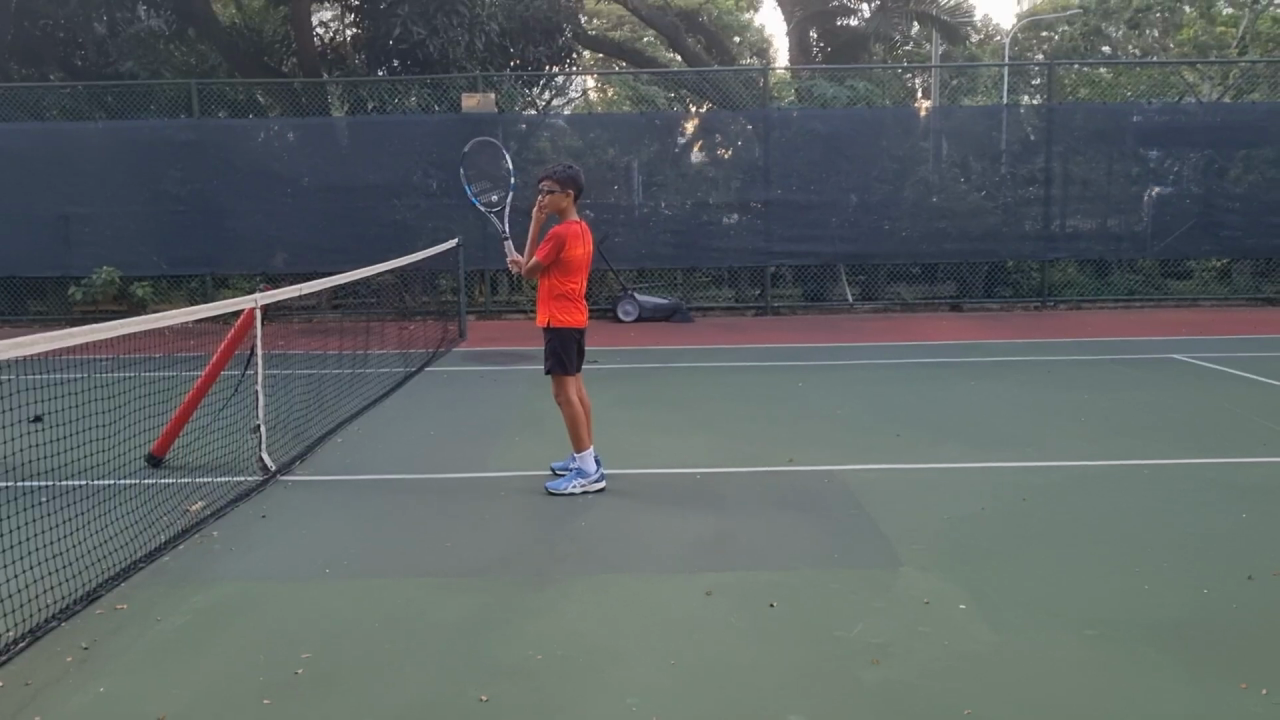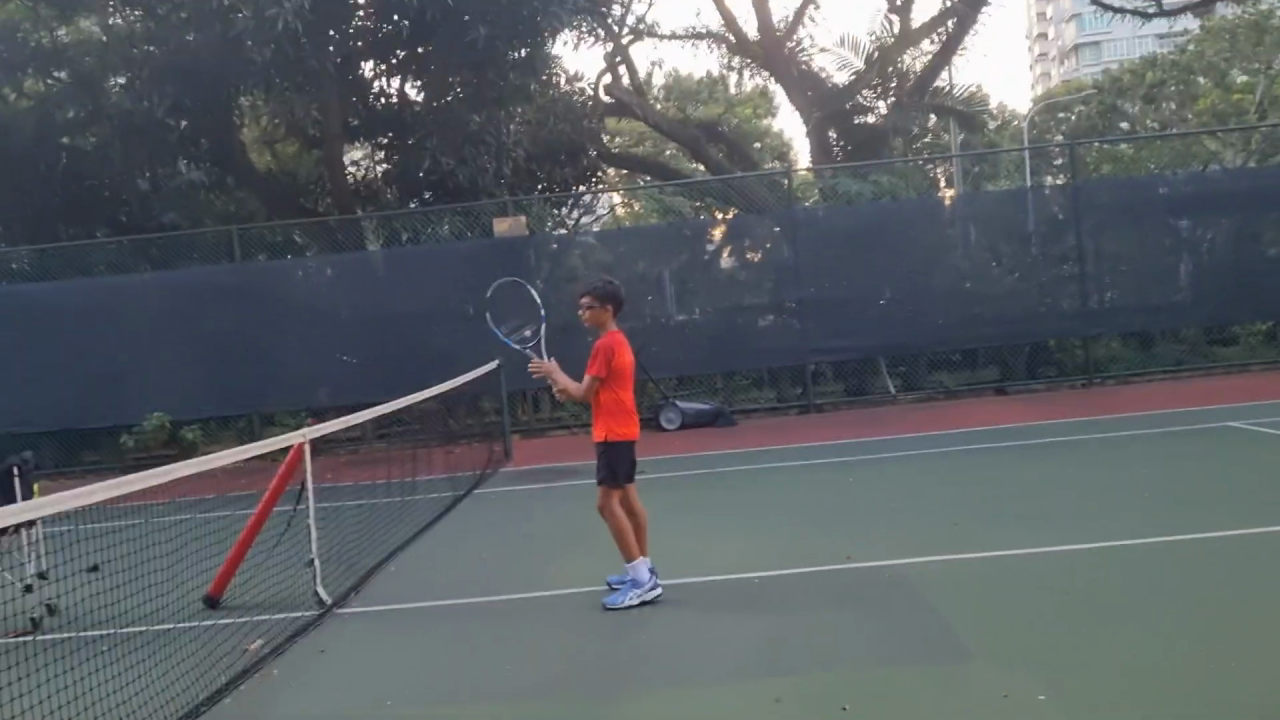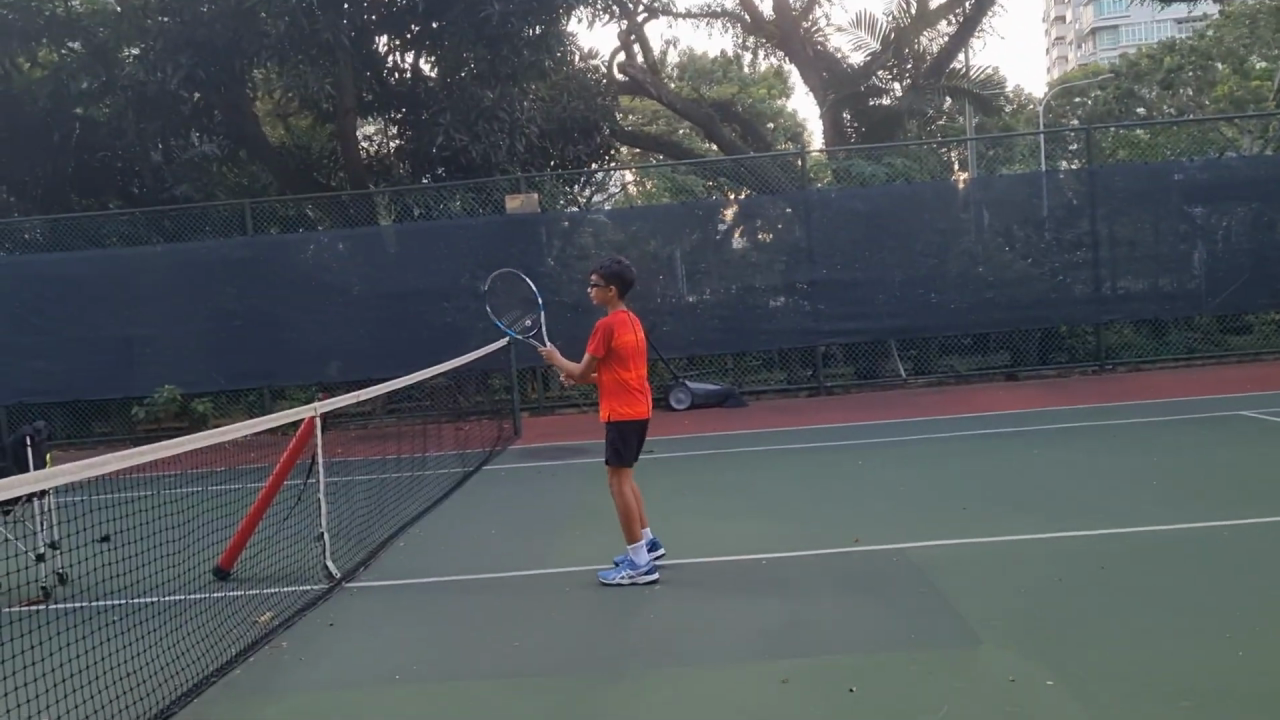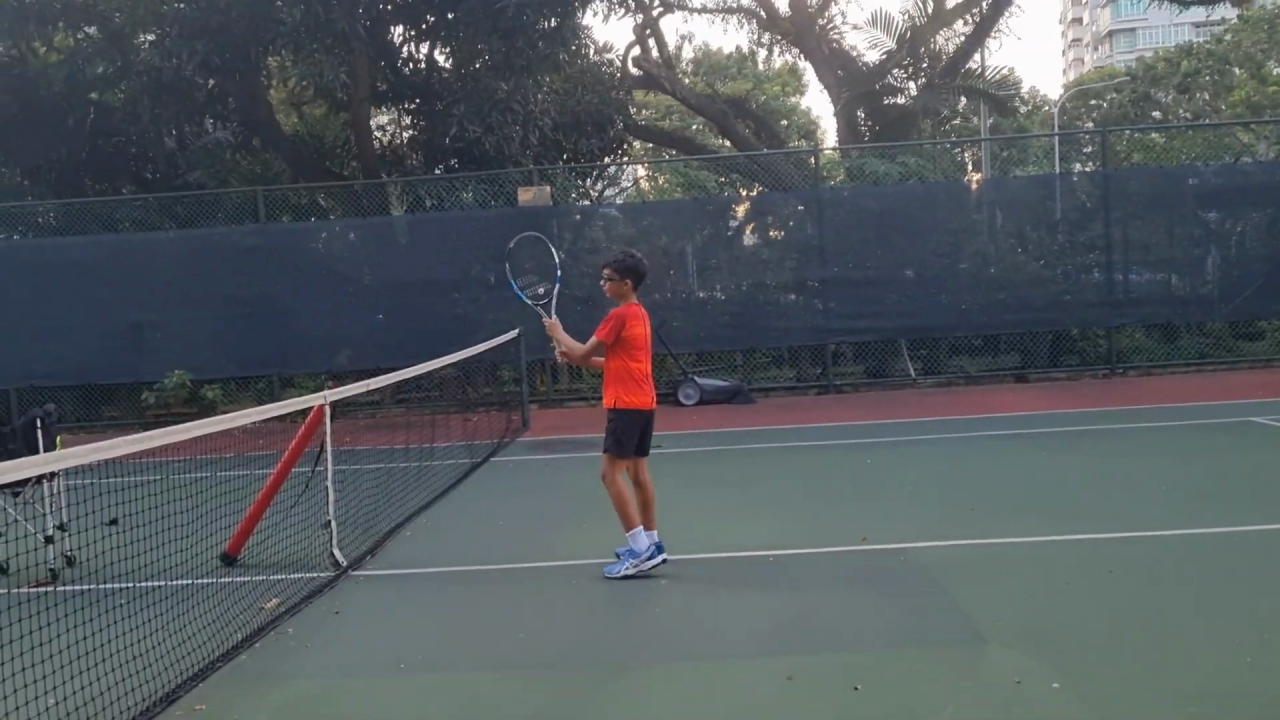
dt=0.4s
person 1, frame 1
left shoulder: (559, 234)
right shoulder: (581, 230)
left elbow: (528, 272)
left wrist: (535, 224)
right wrist: (525, 263)
left hip: (559, 321)
right hip: (574, 319)
left knee: (563, 393)
right knee: (575, 388)
left ankle: (588, 472)
right ankle: (586, 458)
person 1, frame 2
left shoulder: (604, 345)
right shoulder: (618, 341)
left elbow: (583, 395)
left wrist: (554, 373)
right wrist: (570, 390)
left hip: (614, 432)
right hip: (623, 431)
left knee: (607, 504)
right knee: (627, 499)
left ankle: (643, 581)
right ankle: (643, 570)
person 1, frame 3
left shoulder: (606, 325)
right shoulder: (632, 321)
left elbow: (583, 373)
left wrist: (556, 359)
right wrist: (582, 377)
left hip: (621, 413)
right hip: (638, 410)
left knee: (618, 484)
right knee: (624, 479)
left ankle: (639, 564)
right ankle: (647, 542)
person 1, frame 4
left shoulder: (619, 315)
right shoulder: (639, 314)
left elbow: (584, 353)
left wrist: (558, 333)
right wrist: (575, 356)
left hip: (627, 404)
right hip: (643, 403)
left knee: (611, 474)
right knee: (638, 472)
left ankle: (641, 549)
right ankle: (650, 542)
